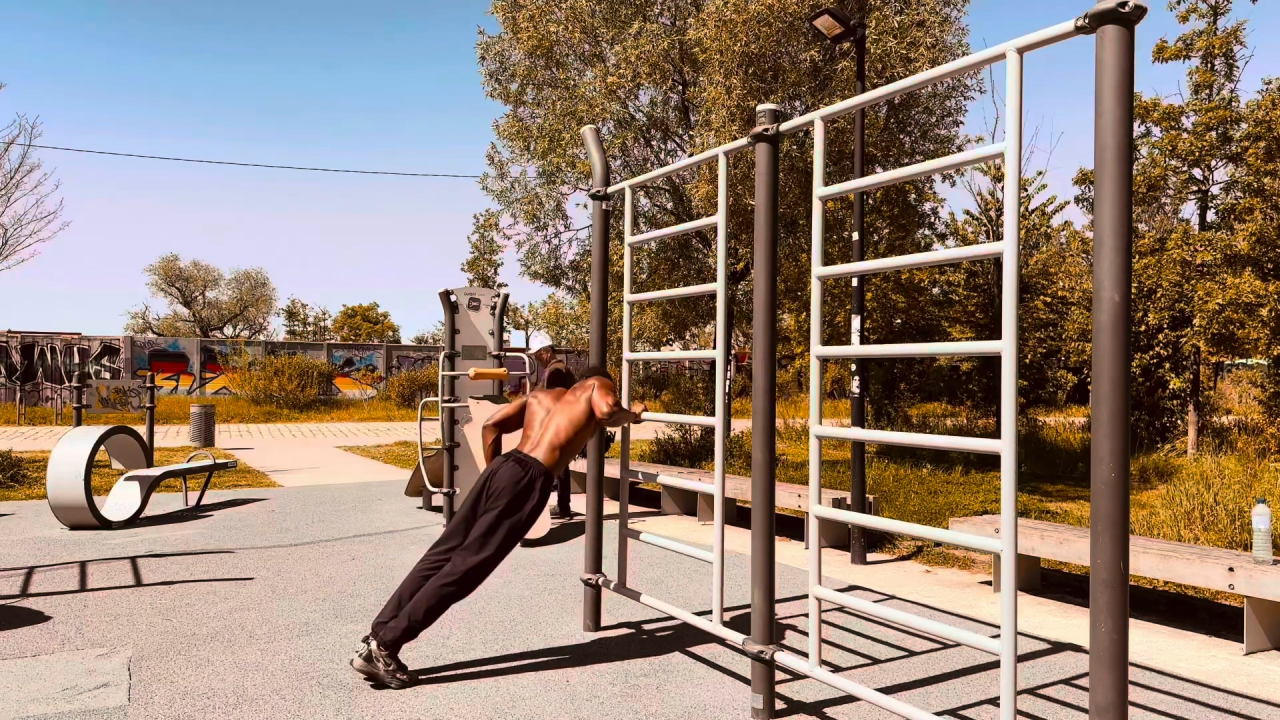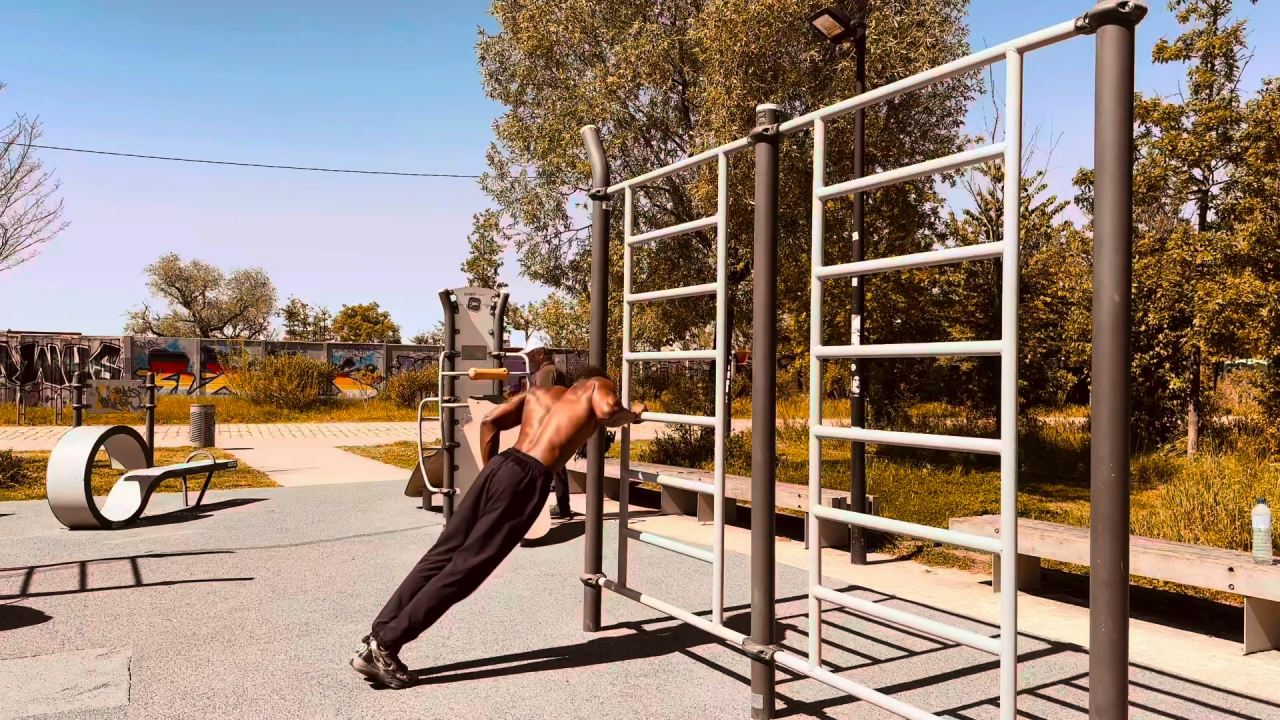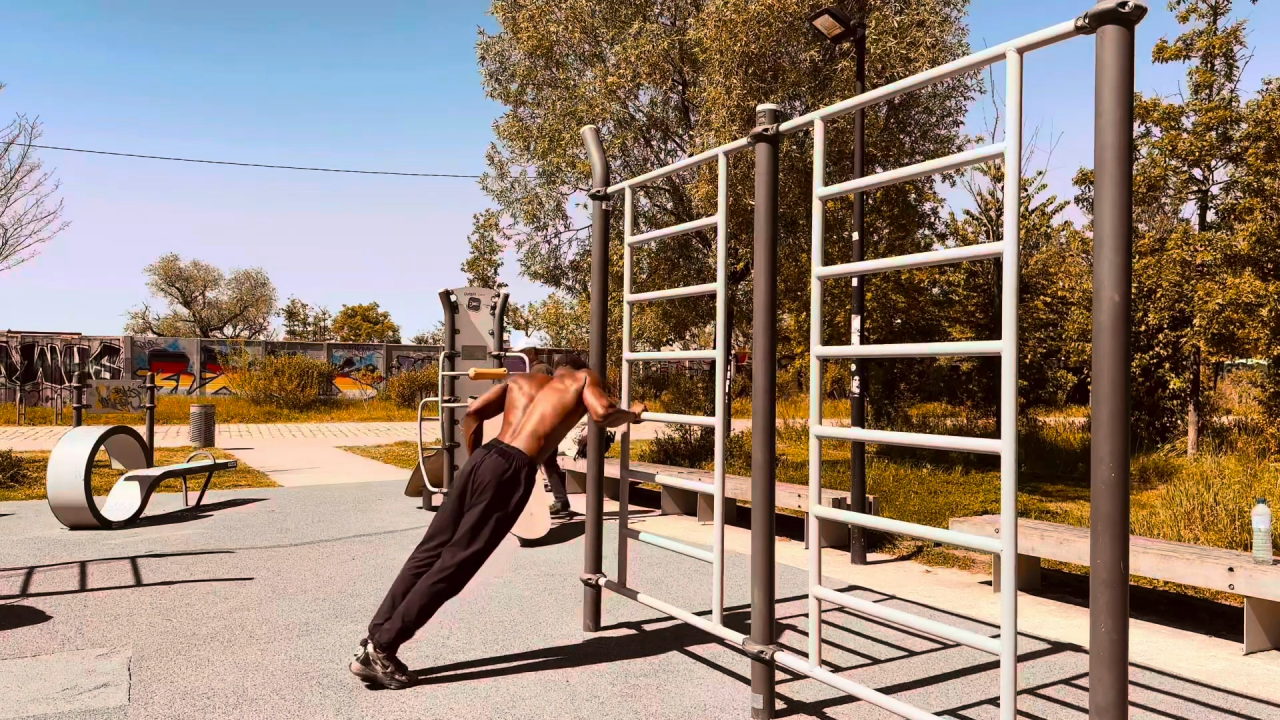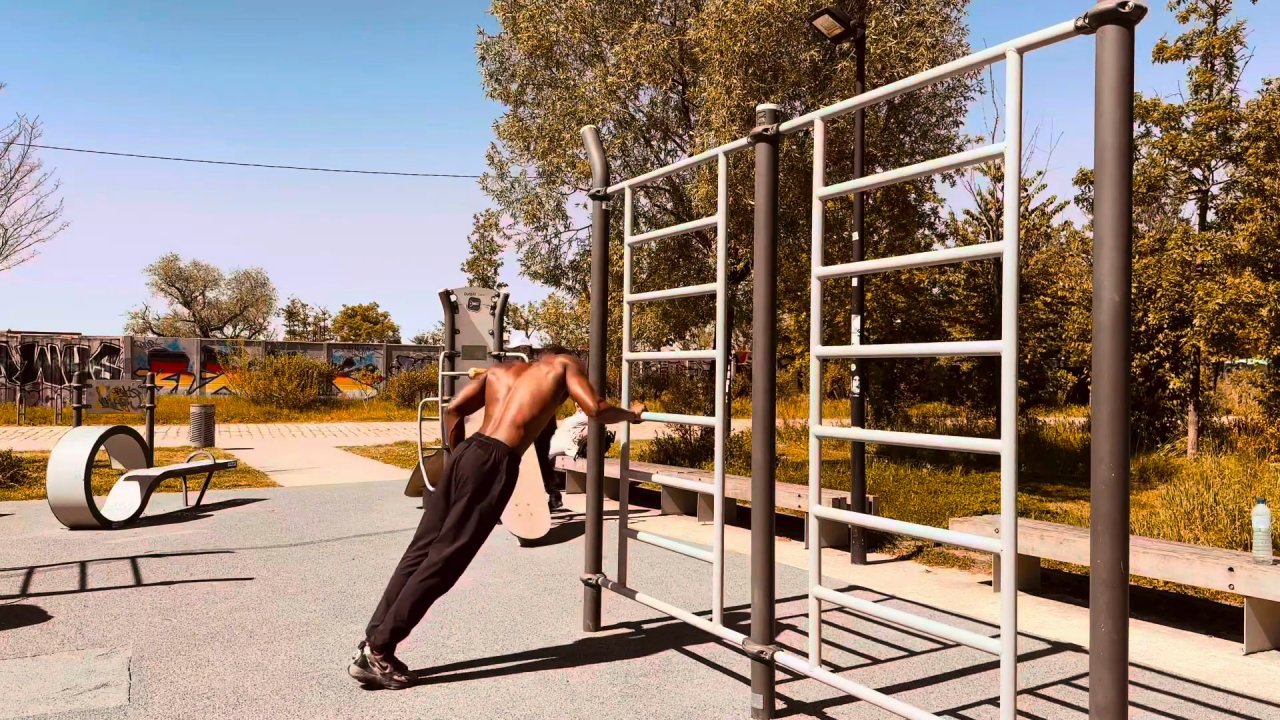
dt=0.2s
person 1, frame 1
left shoulder: (540, 394)
right shoulder: (598, 383)
left elbow: (491, 426)
right elbow: (607, 412)
right wrist: (632, 415)
left hip: (503, 468)
right hip: (529, 480)
left knee: (442, 556)
right knee: (465, 567)
left ankle: (377, 640)
right ankle: (383, 647)
person 1, frame 2
left shoulder: (538, 392)
right shoulder: (599, 385)
left elbow: (490, 422)
right elbow: (608, 412)
right wrist: (632, 415)
left hip: (501, 466)
right hip: (528, 479)
left knee: (440, 556)
right knee: (465, 568)
left ankle: (377, 640)
right ankle: (383, 647)
person 1, frame 3
left shoulder: (521, 380)
right shoulder: (584, 377)
left elbow: (473, 414)
right elbow: (603, 414)
right wrist: (631, 414)
left hip: (484, 458)
right hip: (513, 470)
left knee: (429, 553)
right knee: (455, 563)
left ankle: (374, 643)
right ankle: (379, 650)
person 1, frame 4
left shoulder: (499, 370)
right shoulder: (564, 363)
left elbow: (453, 410)
right elbow: (596, 409)
right wrist: (629, 413)
left hip: (467, 452)
right hip: (496, 461)
left knee: (421, 551)
right knee: (444, 559)
left ankle: (372, 646)
right ankle: (377, 652)
